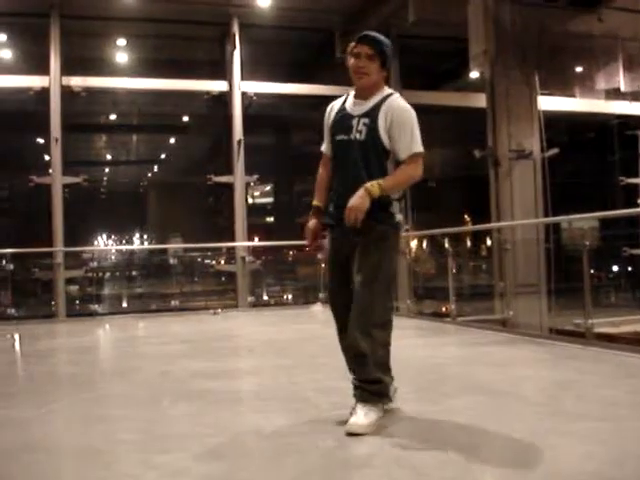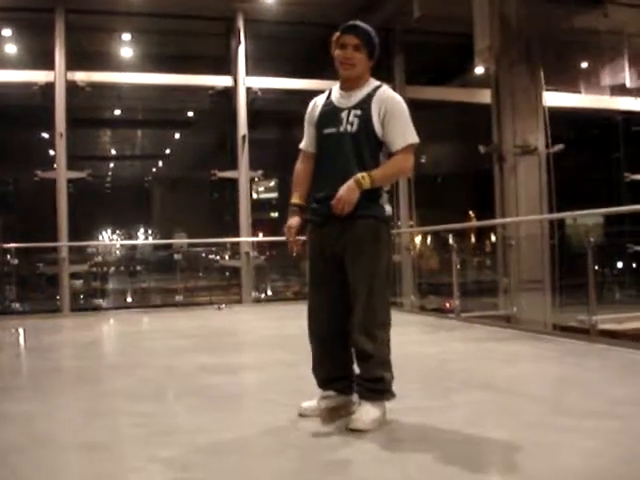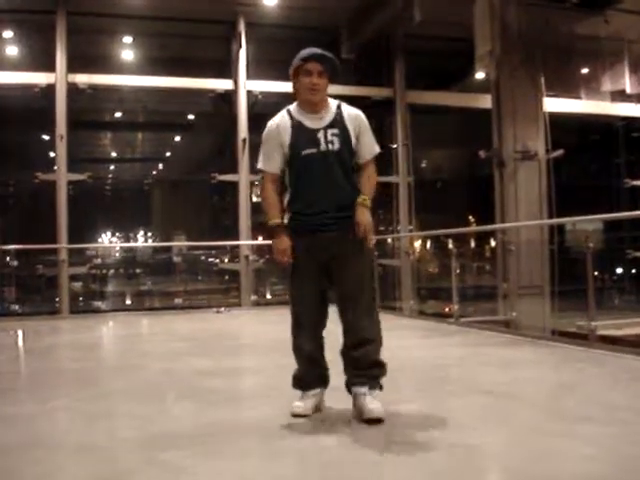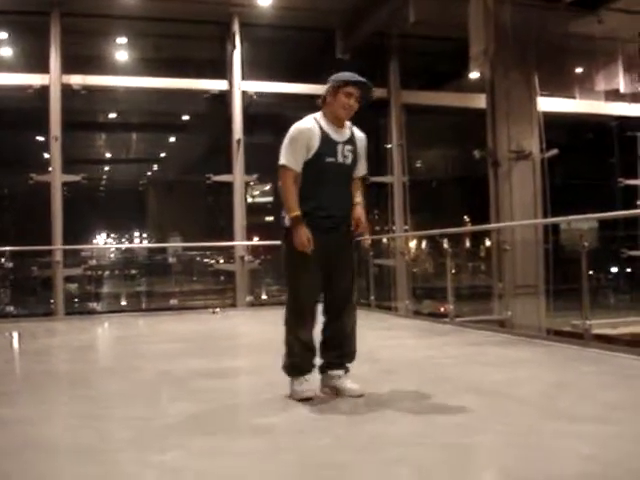
dt=1s
person 1, frame 1
left shoulder: (396, 109)
right shoulder: (335, 110)
left elbow: (413, 167)
left wrist: (370, 191)
right wrist: (316, 212)
left hip: (378, 224)
right hip: (340, 224)
left knee: (369, 312)
right knee: (342, 309)
left ankle: (372, 397)
right ankle: (377, 385)
person 1, frame 2
left shoulder: (386, 100)
right shoulder: (318, 105)
left elbow: (405, 161)
right elbow: (306, 160)
left wrist: (360, 181)
right wrist: (296, 209)
left hip: (366, 221)
right hip: (322, 221)
left knee: (368, 312)
right knee: (324, 312)
left ankle: (373, 395)
right ankle: (337, 389)
person 1, frame 3
left shoulder: (352, 117)
right shoulder: (279, 127)
left elbow: (367, 166)
right elbow: (268, 182)
left wrist: (364, 203)
right wrist: (278, 229)
left hip: (348, 230)
right hip: (303, 234)
left knee: (360, 309)
right knee: (306, 315)
left ankle: (365, 386)
right ankle: (312, 386)
person 1, frame 4
left shoulder: (358, 139)
right shoulder: (304, 130)
right elbow: (287, 179)
left wrist: (358, 205)
right wrist: (297, 222)
left hip: (342, 233)
right hip: (306, 231)
left knee: (342, 302)
right knee: (302, 304)
left ankle: (335, 370)
right ankle: (300, 374)
